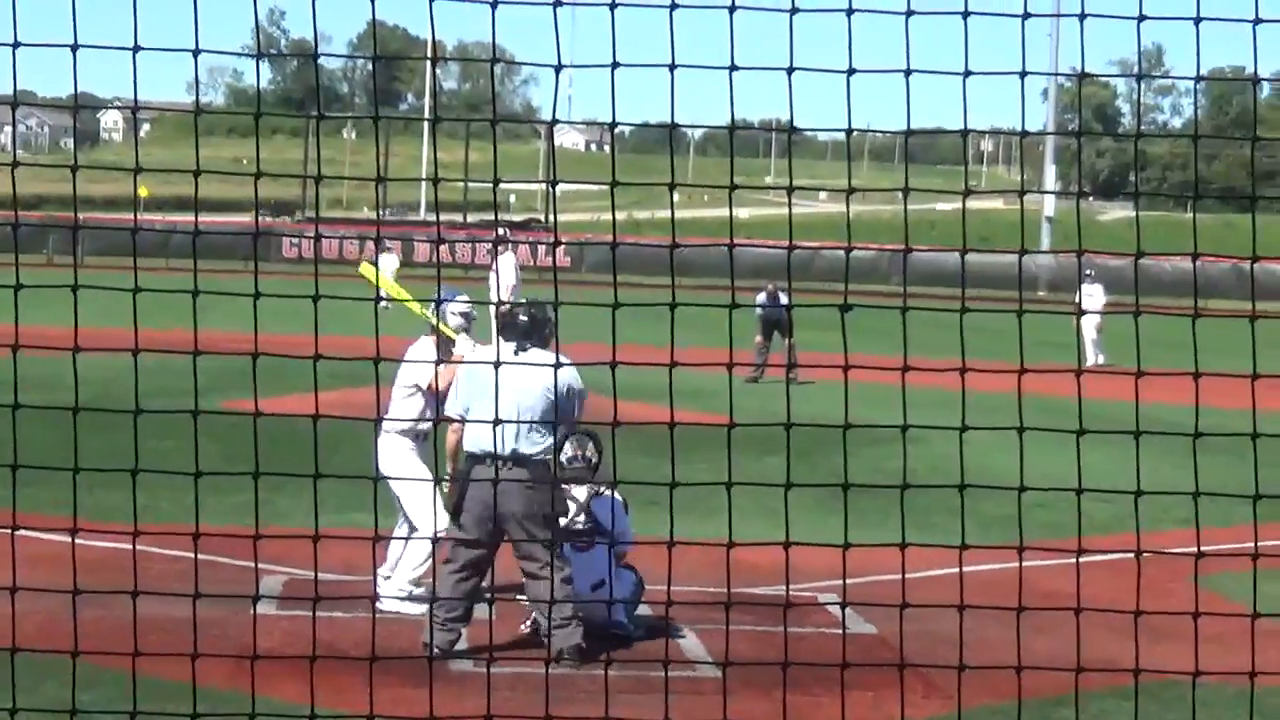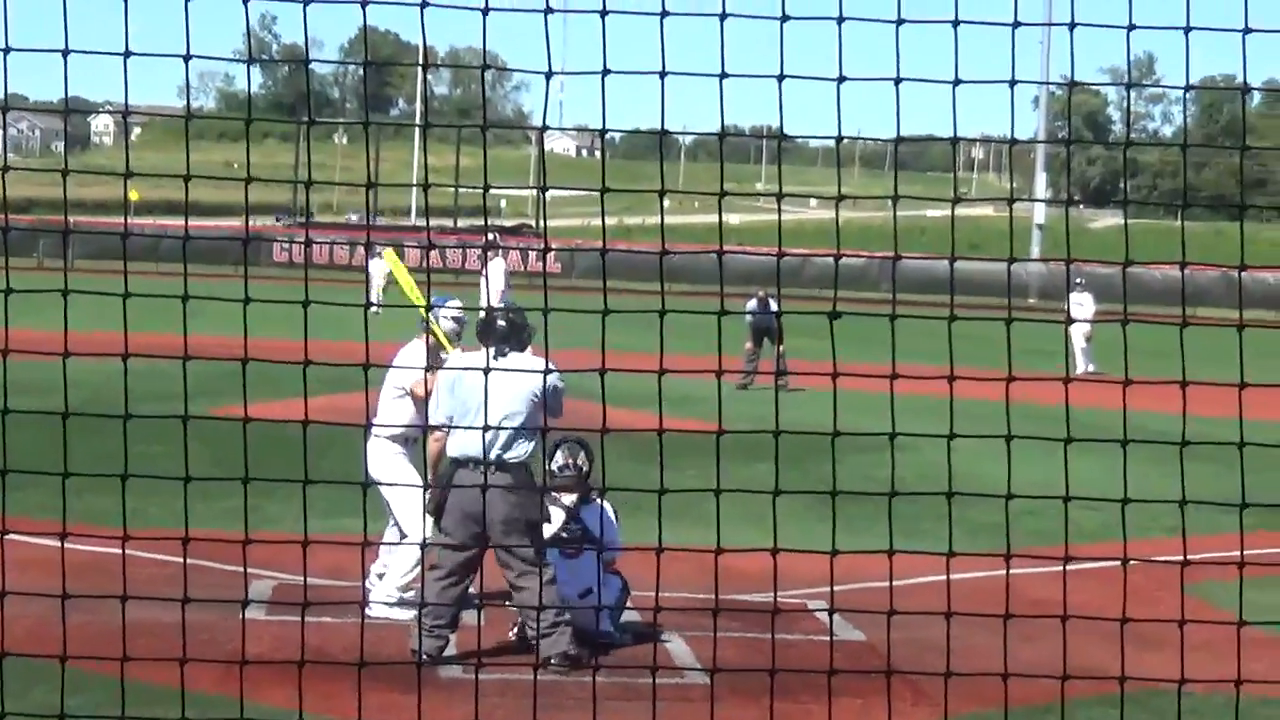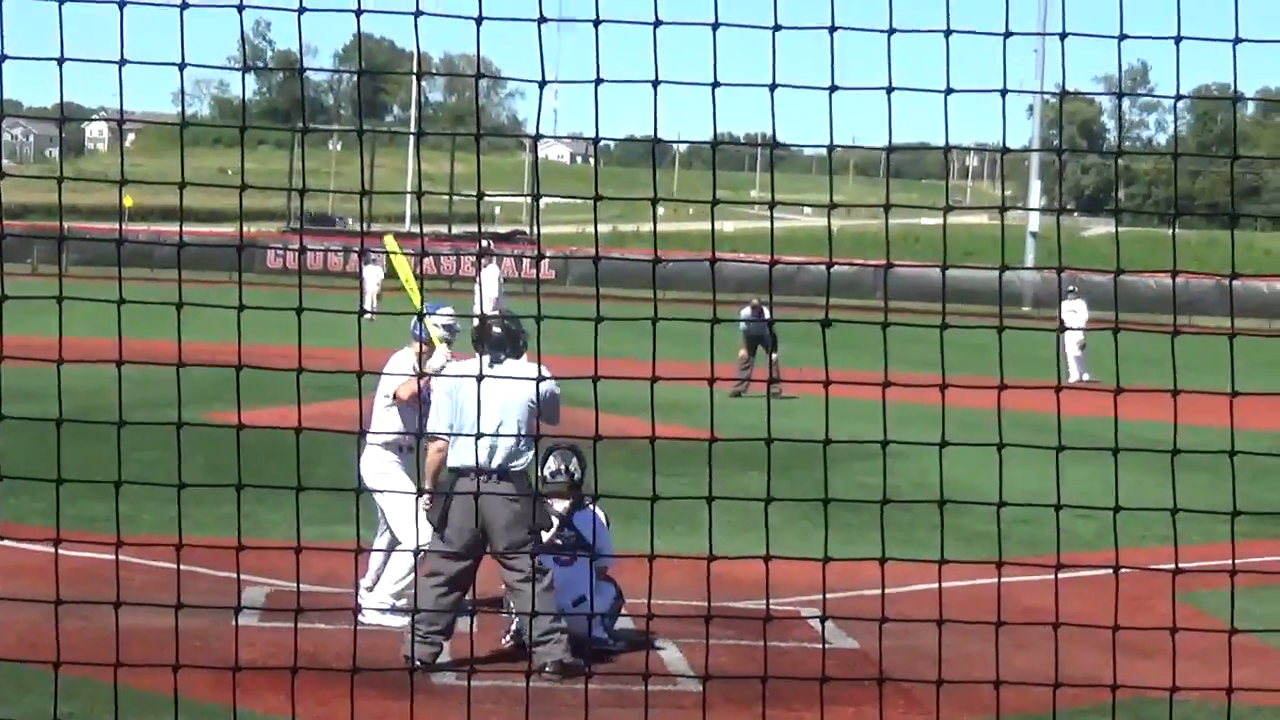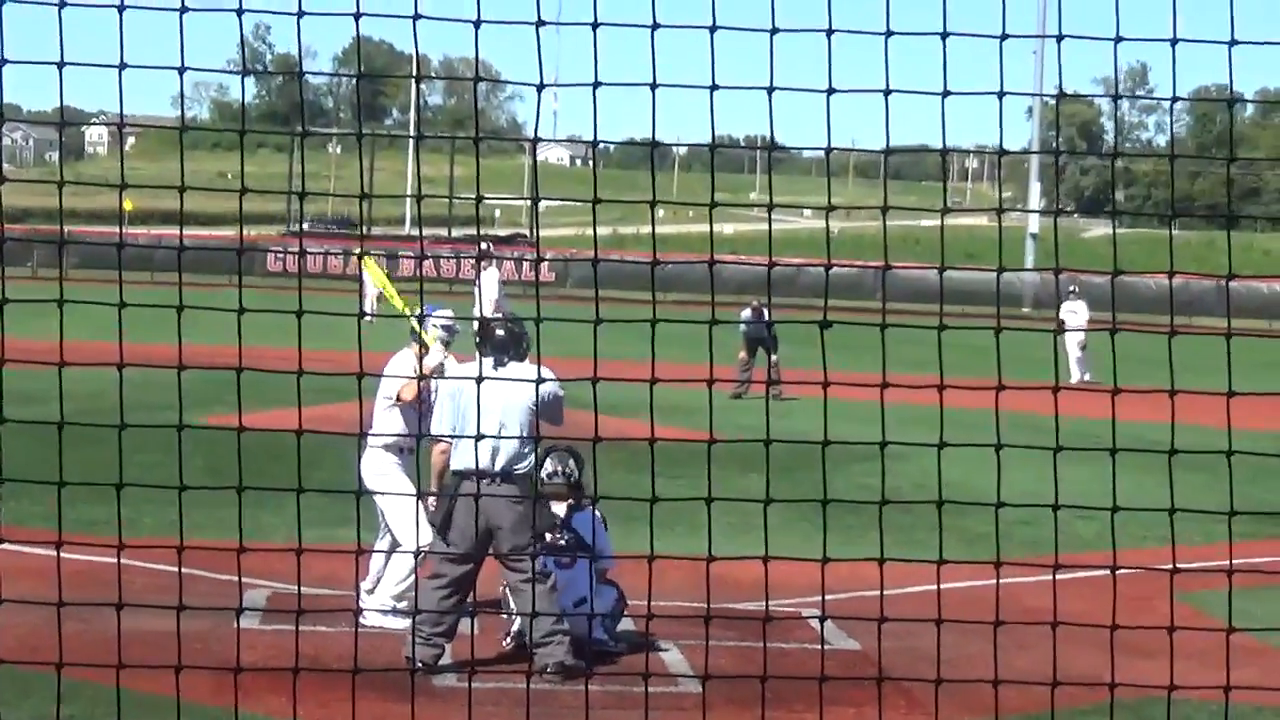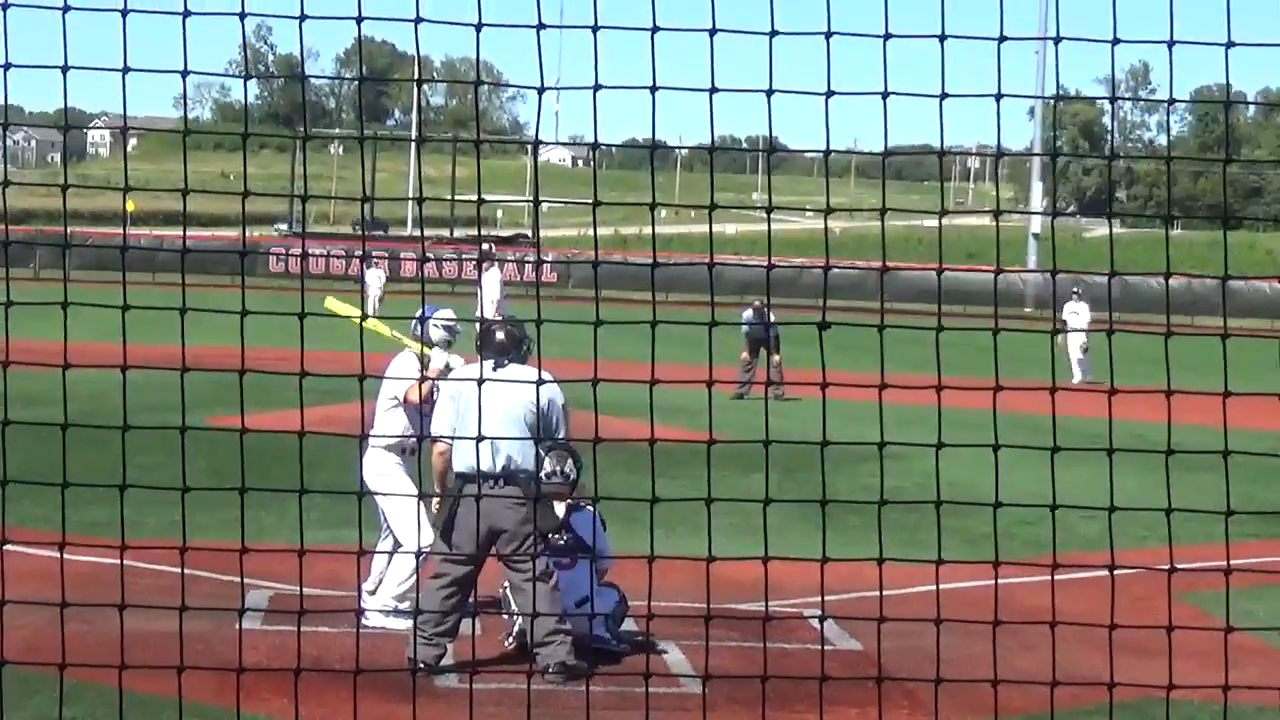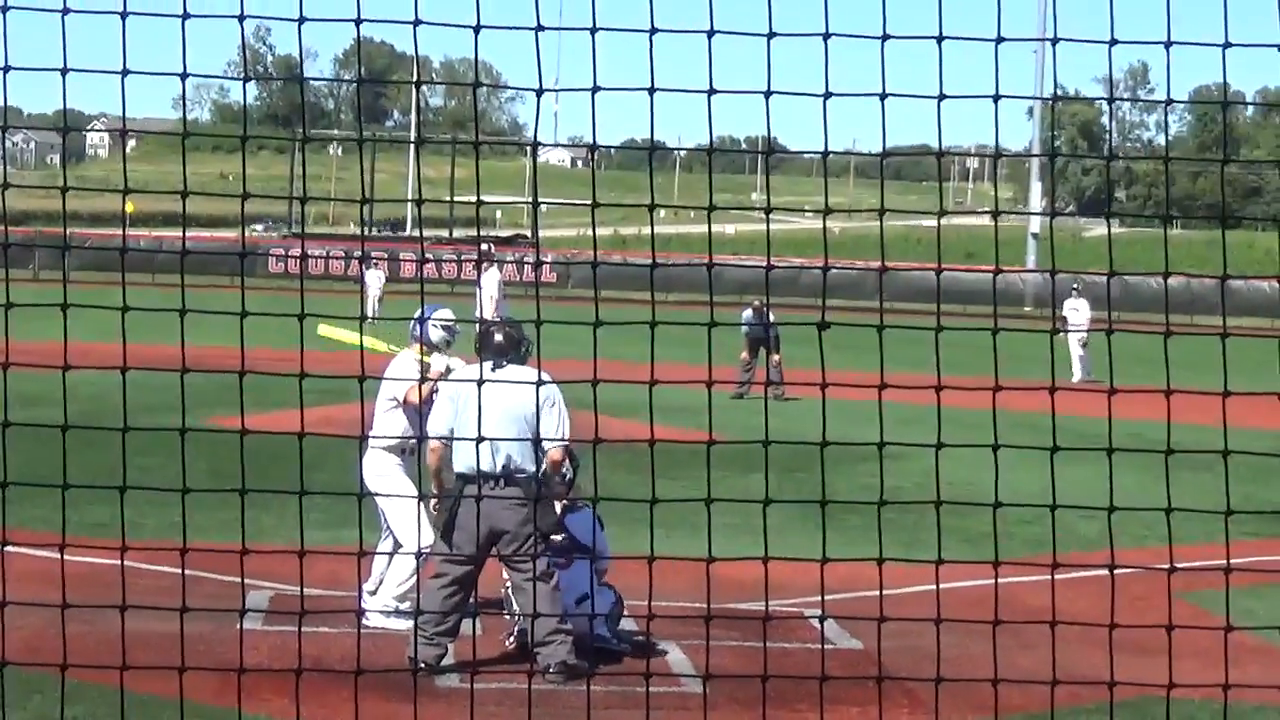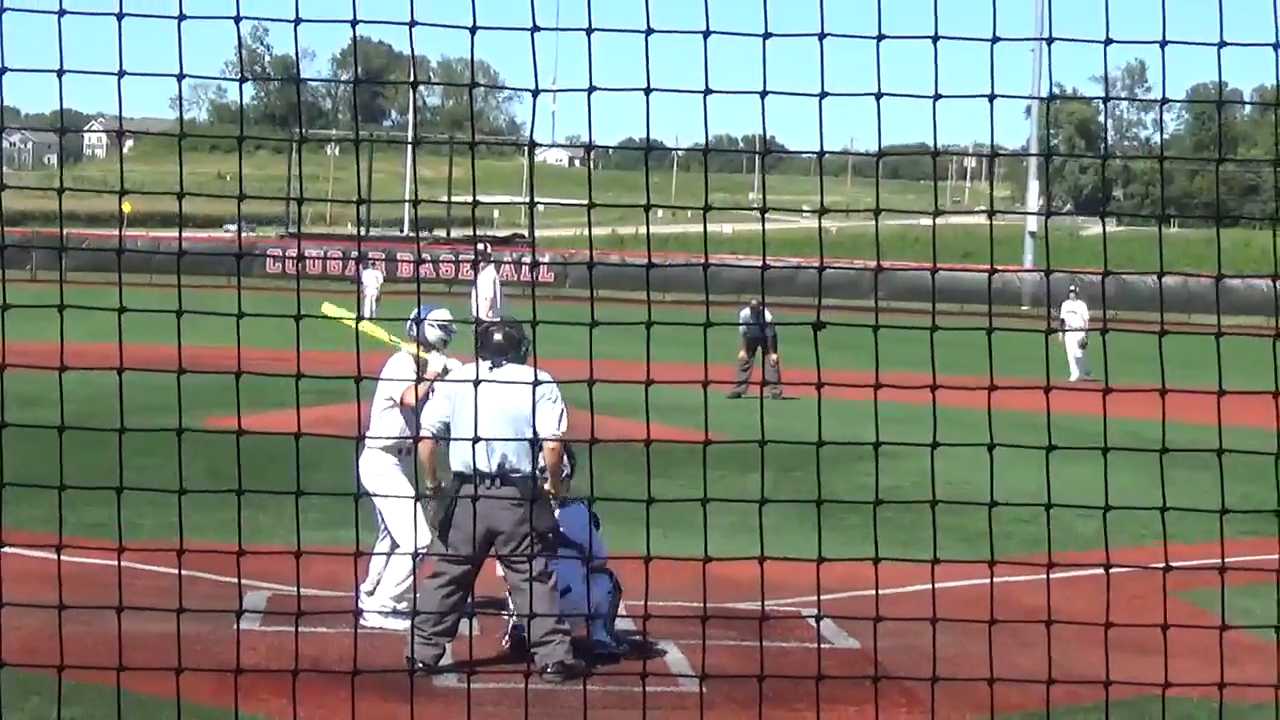
dt=0.2s
person 1, frame 1
left shoulder: (476, 360)
right shoulder: (563, 369)
left elbow: (456, 427)
right elbow: (570, 425)
left wrist: (451, 472)
left hip: (478, 474)
right hip: (529, 477)
left knee: (461, 561)
right knee: (548, 563)
left ankle: (438, 638)
right ankle: (567, 642)
person 1, frame 2
left shoulder: (456, 366)
right shoulder: (542, 372)
left elbow: (437, 435)
right elbow: (554, 412)
left wrist: (431, 479)
left hip: (461, 479)
right hip: (511, 483)
left knee: (446, 567)
right knee: (529, 569)
left ankle: (427, 644)
right ankle: (557, 647)
person 1, frame 3
left shoulder: (453, 375)
right shoulder: (536, 377)
left elbow: (438, 444)
right elbow: (551, 417)
left wrist: (430, 488)
left hip: (461, 488)
right hip: (511, 491)
left knee: (443, 574)
right knee: (529, 576)
left ankle: (421, 650)
right ankle: (552, 655)
person 1, frame 4
left shoulder: (456, 377)
right shoulder: (539, 379)
left elbow: (442, 446)
right elbow: (556, 417)
left wrist: (435, 490)
left hip: (464, 491)
right hip: (514, 493)
left knee: (445, 576)
right knee: (532, 578)
left ankle: (422, 652)
right ankle: (554, 657)
person 1, frame 5
left shoulder: (458, 379)
right shoulder: (541, 383)
left elbow: (441, 448)
right elbow: (559, 443)
left wrist: (440, 490)
left hip: (468, 494)
right hip: (519, 496)
left knee: (447, 577)
right knee: (535, 579)
left ankle: (424, 653)
right ankle: (556, 658)
person 1, frame 6
left shoulder: (458, 380)
right shoulder: (540, 383)
left elbow: (436, 446)
right elbow: (557, 455)
left wrist: (437, 490)
right wrist: (551, 487)
left hip: (469, 495)
right hip: (520, 497)
left knee: (448, 577)
right knee: (537, 579)
left ankle: (425, 653)
right ankle: (557, 658)
person 1, frame 7
left shoulder: (457, 379)
right shoulder: (539, 382)
left elbow: (426, 437)
right elbow: (553, 444)
left wrist: (432, 481)
right wrist: (553, 484)
left hip: (466, 495)
right hip: (518, 497)
left knee: (445, 577)
right knee: (535, 579)
left ankle: (422, 653)
right ankle: (555, 658)
person 2, frame 1
left shoulder: (442, 351)
right shoulder: (423, 351)
right elbow: (441, 386)
left wrist: (469, 357)
right wrist: (459, 356)
left hip: (405, 446)
right hip: (398, 446)
left knee: (413, 518)
right knee: (434, 523)
left ankle: (388, 578)
right ankle: (395, 593)
person 2, frame 2
left shoulder: (434, 356)
right shoulder: (413, 354)
right elbow: (422, 391)
left hip: (397, 450)
right hip: (389, 451)
left knee: (403, 521)
right knee: (422, 528)
left ankle: (379, 578)
right ankle: (383, 599)
person 2, frame 3
left shoulder: (424, 363)
right shoulder: (403, 361)
right elbow: (403, 394)
left wrist: (445, 372)
right wrist: (431, 369)
left hip: (396, 459)
right hip: (384, 460)
left knee: (392, 530)
right knee: (417, 536)
left ankle: (371, 591)
right ankle: (377, 606)
person 2, frame 4
left shoulder: (423, 365)
right shoulder: (403, 362)
right elbow: (406, 396)
left wrist: (449, 373)
right wrist: (428, 368)
left hip: (397, 460)
right hip: (384, 461)
left knee: (393, 534)
right knee: (418, 539)
left ankle: (371, 595)
right ankle: (378, 608)
person 2, frame 5
left shoulder: (423, 365)
right shoulder: (406, 363)
left elbow: (438, 403)
right elbow: (415, 398)
left wrist: (452, 373)
right wrist: (435, 371)
left hip: (395, 462)
right hip: (385, 462)
left knee: (395, 535)
right knee: (418, 539)
left ankle: (373, 595)
right ankle: (380, 609)
person 2, frame 6
left shoulder: (421, 365)
right shoulder: (405, 364)
right elbow: (416, 399)
left wrist: (453, 374)
right wrist: (436, 372)
left hip: (393, 462)
right hip: (386, 463)
left knee: (395, 535)
right knee: (419, 540)
left ankle: (374, 595)
right ankle: (381, 609)
person 2, frame 7
left shoulder: (419, 365)
right shoulder: (402, 363)
right elbow: (411, 400)
left wrist: (448, 374)
right wrist: (433, 372)
left hip: (391, 462)
right hip: (383, 463)
left knee: (392, 535)
right knee: (416, 539)
left ankle: (371, 595)
right ankle: (378, 609)
person 3, frame 1
right shoulder: (612, 499)
right elbow: (622, 551)
right hip: (601, 598)
right knee: (629, 575)
left ankle: (541, 617)
right ankle: (617, 618)
person 3, frame 2
right shoulder: (601, 507)
right elbow: (610, 559)
right hip: (588, 608)
right knee: (615, 580)
left ankle: (528, 623)
right ankle: (604, 627)
person 3, frame 3
right shoulder: (593, 513)
right elbow: (604, 565)
right hip: (580, 615)
right knee: (609, 587)
left ankle: (520, 630)
right ankle: (597, 634)
person 3, frame 4
right shoulder: (591, 515)
right elbow: (603, 567)
right hip: (580, 617)
left knee: (511, 583)
right knee: (612, 591)
left ankle: (520, 631)
right ankle: (598, 635)
person 3, frame 5
right shoulder: (589, 515)
right elbow: (602, 564)
right hip: (581, 613)
left knee: (510, 587)
right knee: (613, 594)
left ankle: (521, 631)
right ankle: (599, 634)
person 3, frame 6
right shoulder: (586, 514)
right elbow: (601, 568)
right hip: (581, 615)
left knee: (512, 586)
right knee: (609, 594)
left ankle: (523, 632)
right ankle: (601, 634)
person 3, frame 7
right shoulder: (579, 509)
right elbow: (599, 561)
right hip: (569, 603)
right knee: (605, 578)
left ankle: (517, 630)
right ankle: (602, 639)
